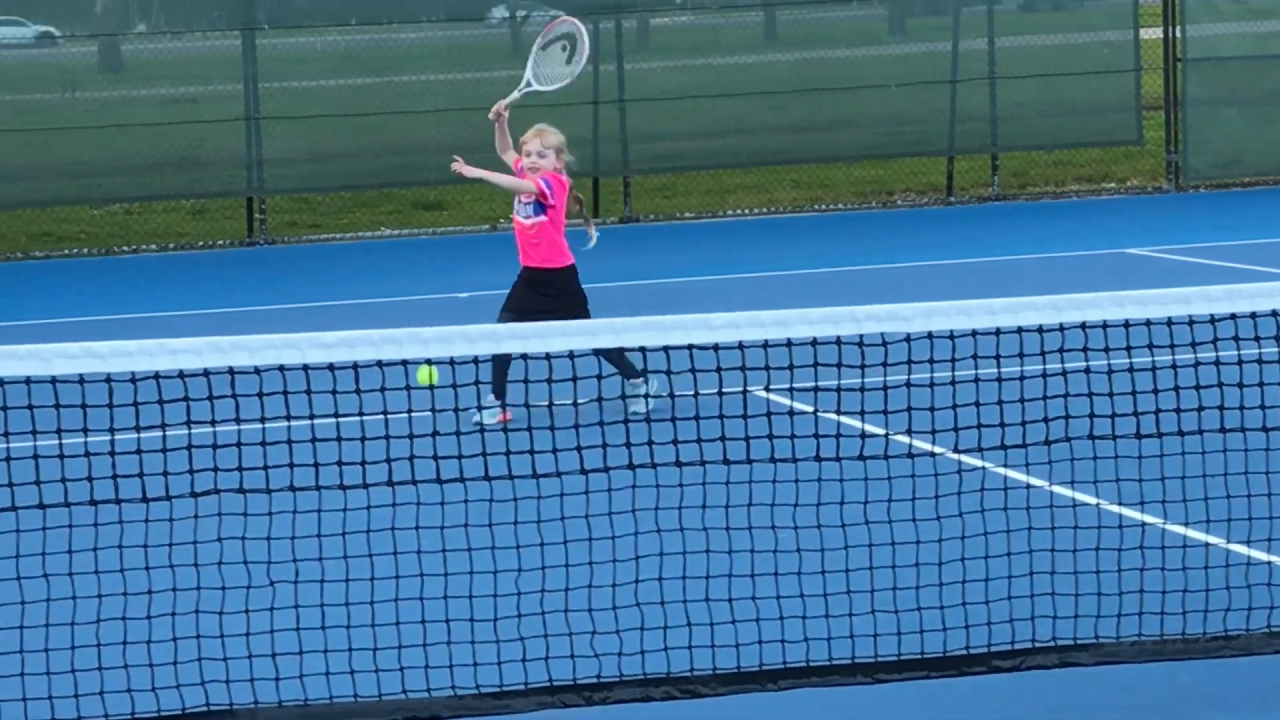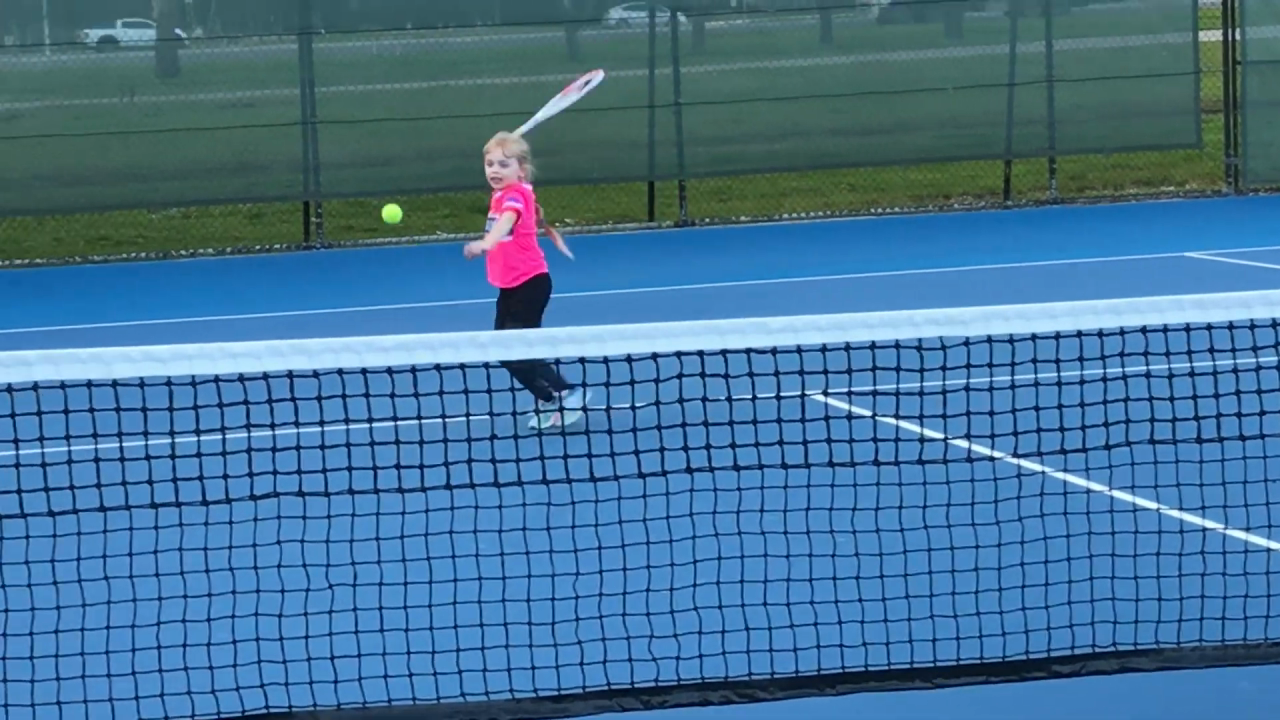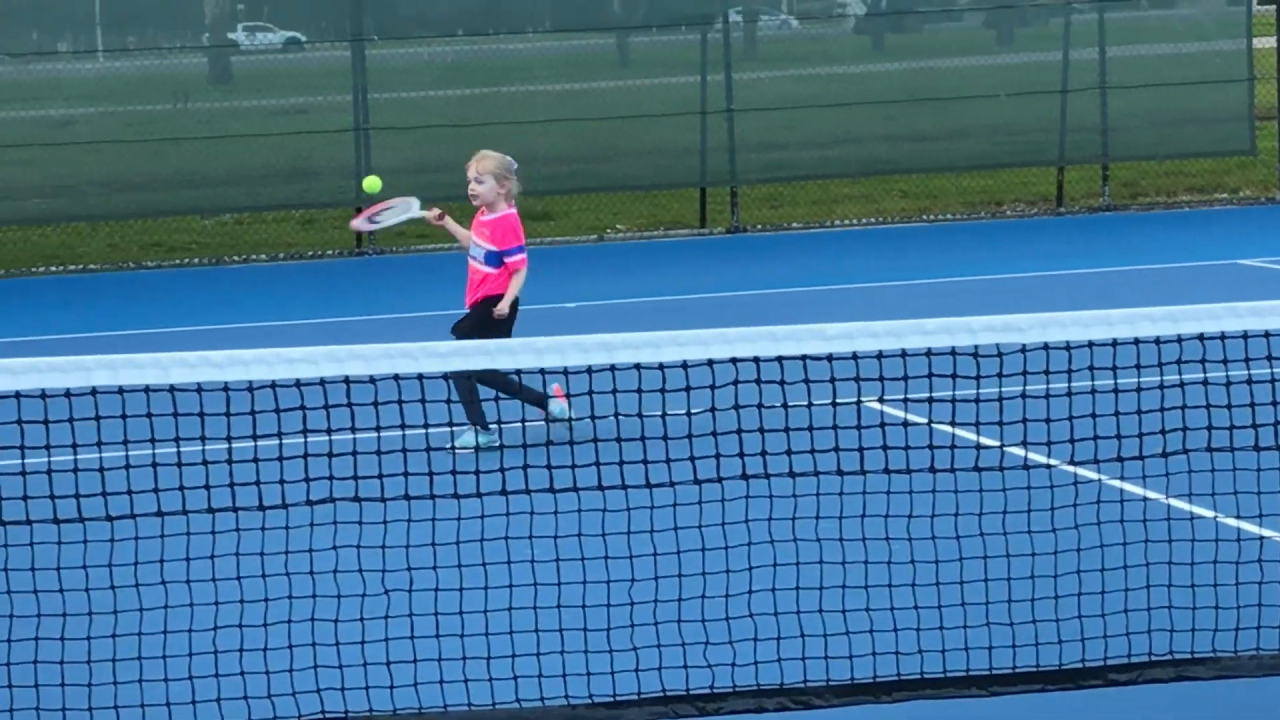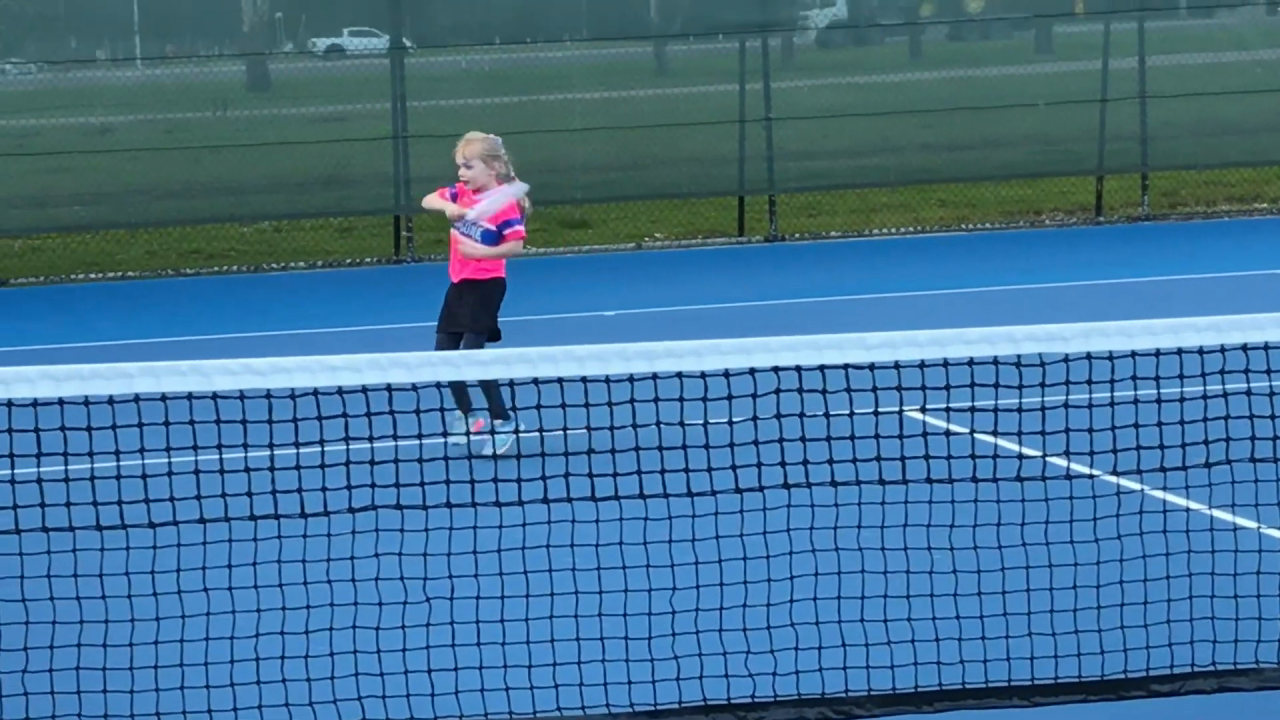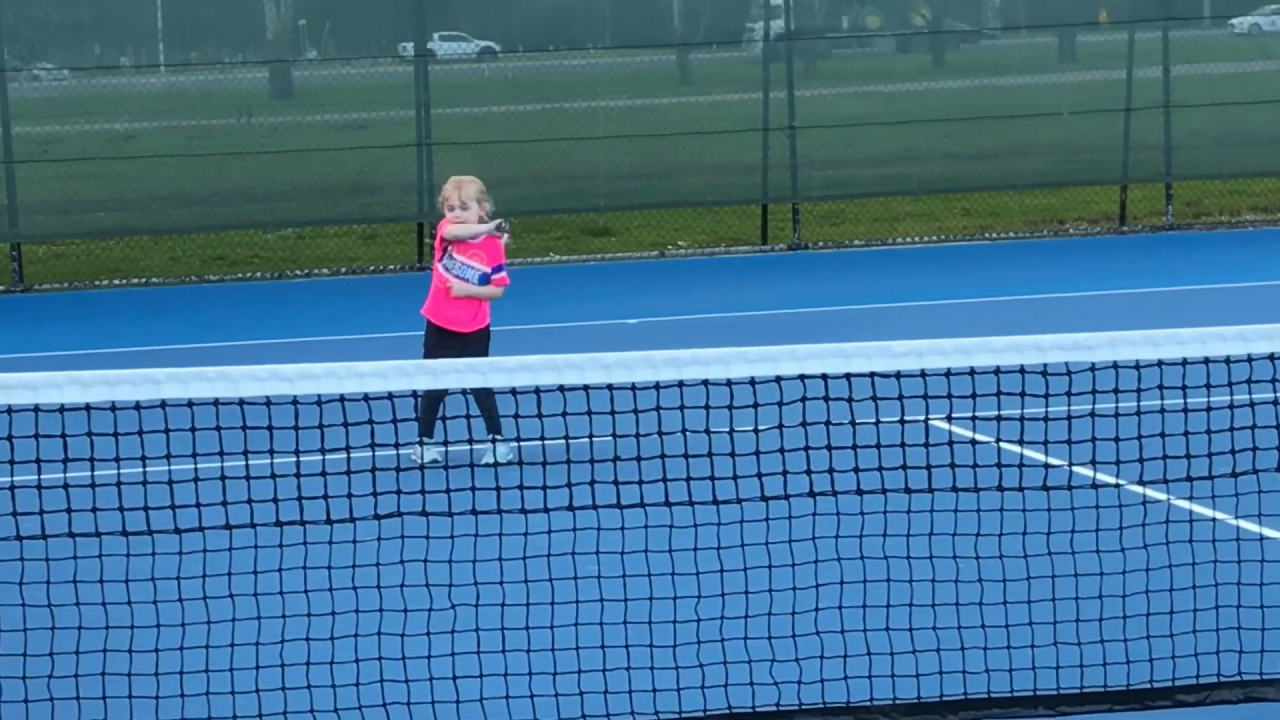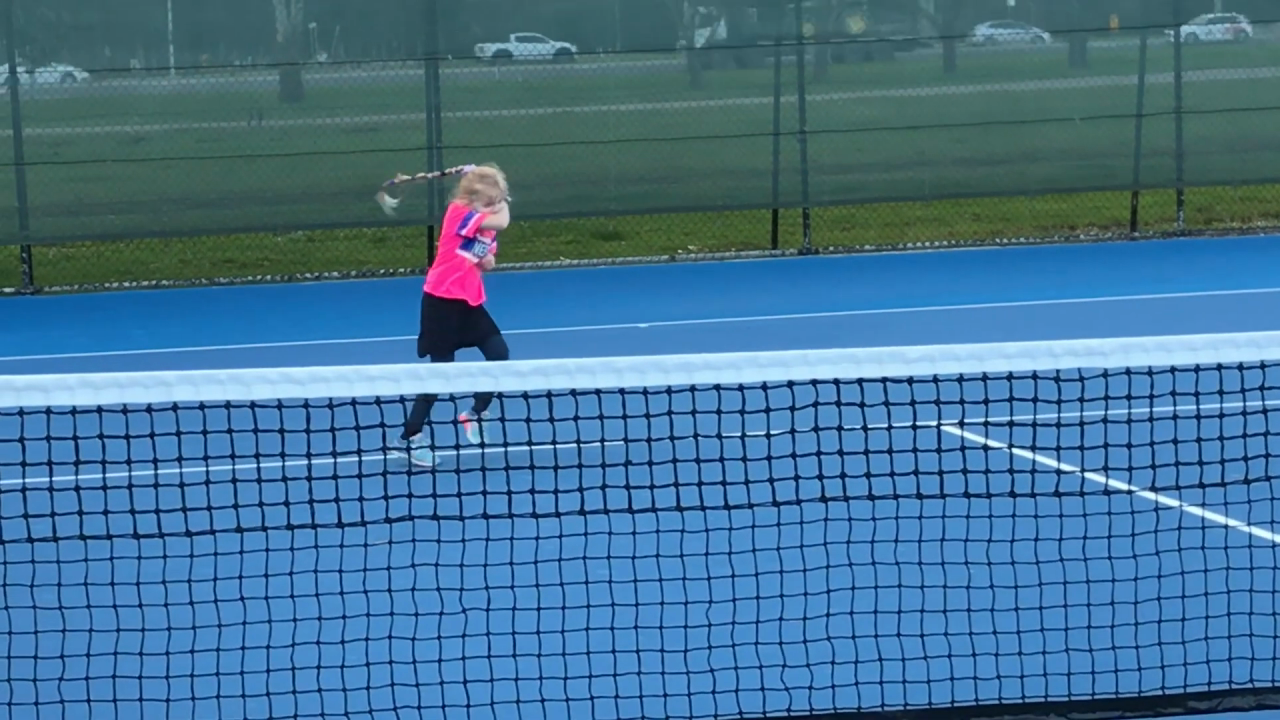
dt=0.2s
person 1, frame 1
left shoulder: (555, 182)
right shoulder: (529, 177)
left elbow: (517, 184)
right elbow: (505, 151)
left wrist: (476, 173)
right wrist: (499, 120)
left hip: (557, 273)
right hip: (533, 273)
left ankle: (637, 381)
right ankle: (496, 403)
person 1, frame 2
left shoulder: (517, 193)
right shoulder: (506, 192)
left elbow: (508, 219)
left wrist: (484, 244)
left hip: (530, 283)
right hip: (511, 284)
left ankle: (566, 392)
right ankle: (551, 404)
person 1, frame 3
left shoulder: (506, 222)
right shoulder: (483, 215)
left elbow: (520, 269)
left wrist: (507, 301)
right wrist: (444, 222)
left hip: (495, 304)
right hip: (481, 302)
right knee: (479, 368)
left ankle: (479, 429)
right ankle: (545, 397)
person 1, frame 4
left shoulder: (506, 203)
right shoulder: (461, 191)
left elbow: (516, 244)
right elbow: (429, 201)
left wrist: (480, 250)
right wrist: (445, 205)
left hip: (487, 285)
right hip: (460, 283)
left knee: (471, 352)
right knee: (443, 350)
left ankle: (502, 422)
right ankle: (465, 414)
person 1, frame 5
left shoulder: (494, 244)
right shoulder: (447, 228)
left elbow: (497, 289)
right elbow: (453, 233)
left wrist: (469, 289)
right wrist: (489, 226)
left hip: (474, 326)
right hip: (439, 324)
right knee: (434, 387)
left ankle: (497, 441)
right ankle: (425, 440)
person 1, frame 6
left shoulder: (485, 225)
right shoulder: (458, 211)
right elbow: (502, 221)
left wrist: (488, 260)
right wrist: (499, 207)
left hip: (470, 303)
right hip: (441, 301)
left knee: (500, 356)
left ankle: (475, 413)
right ankle: (411, 437)
